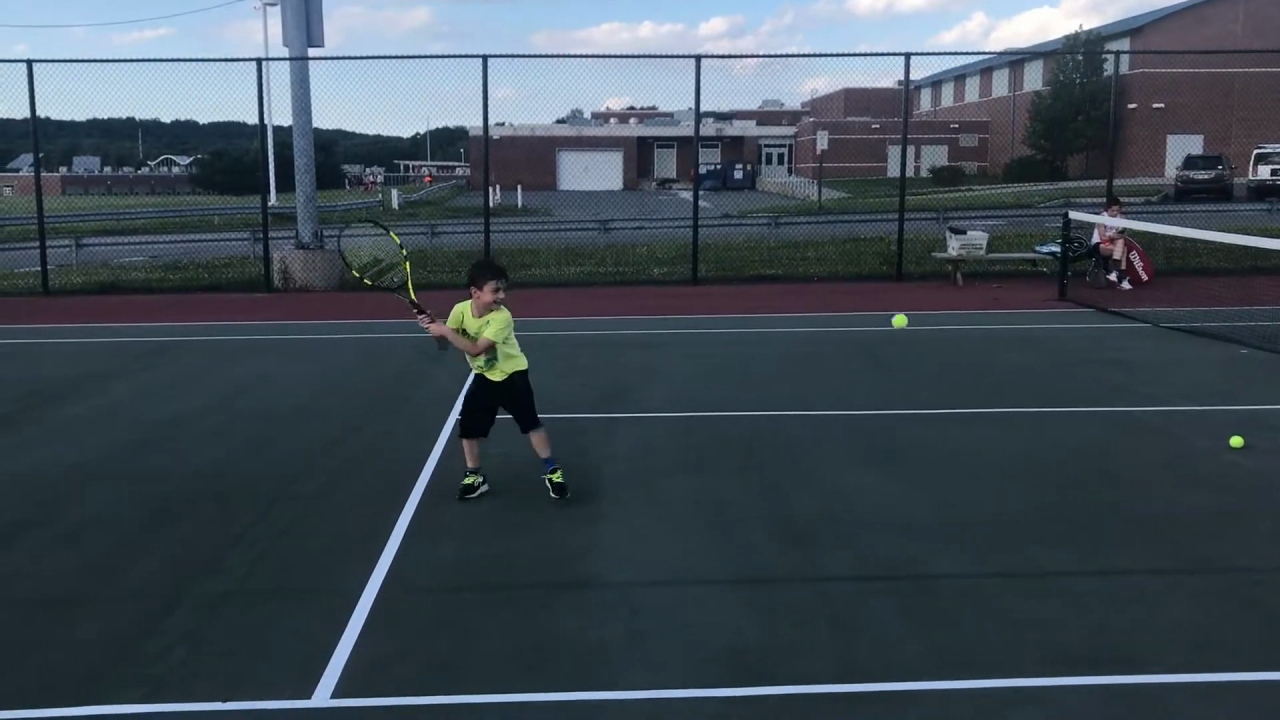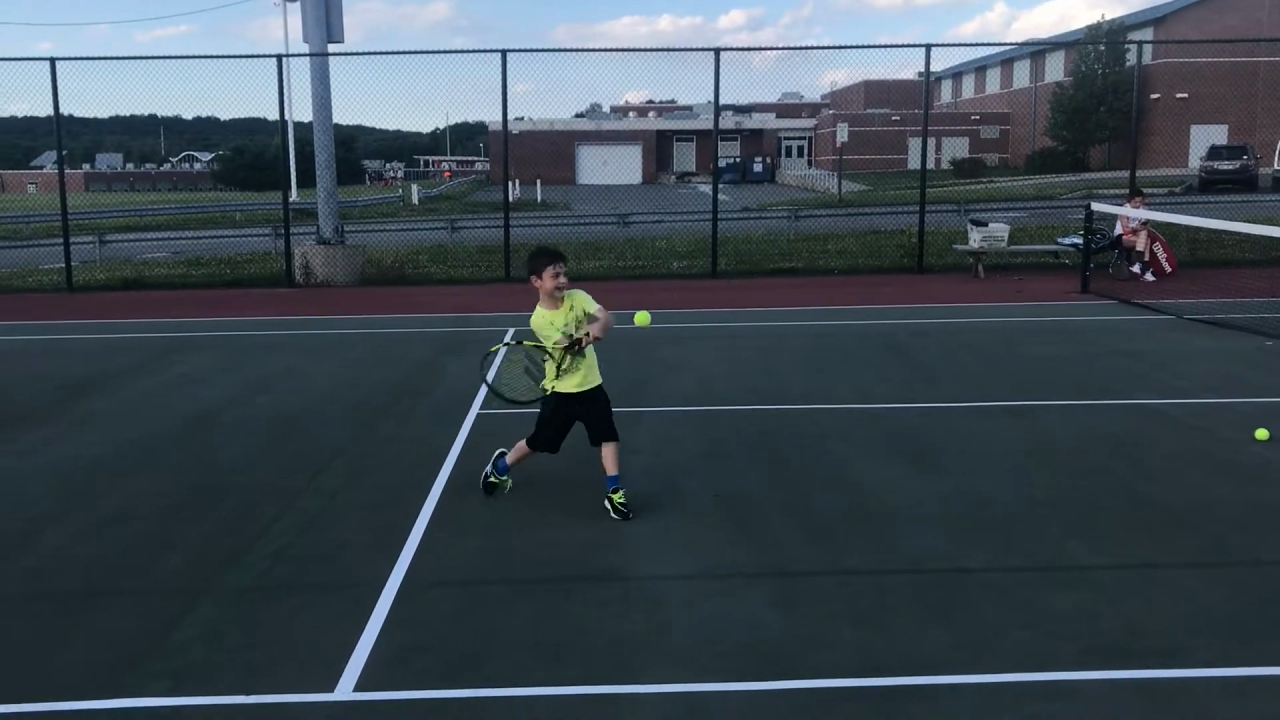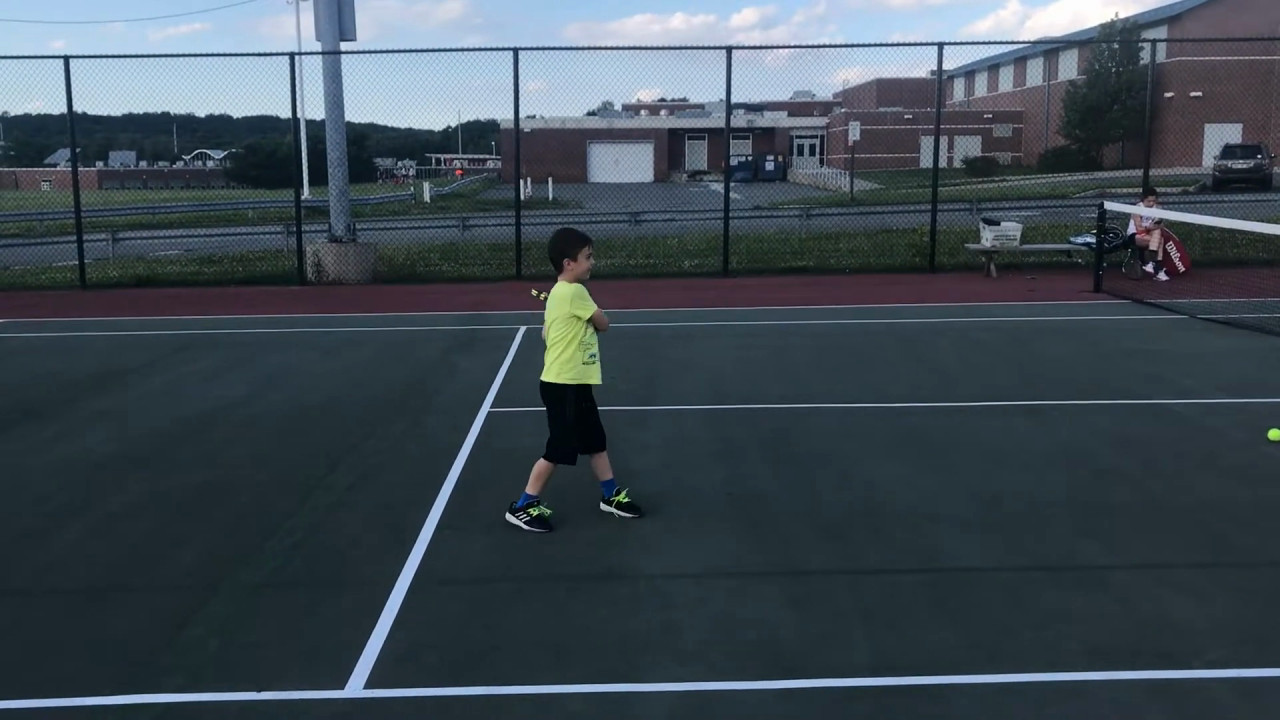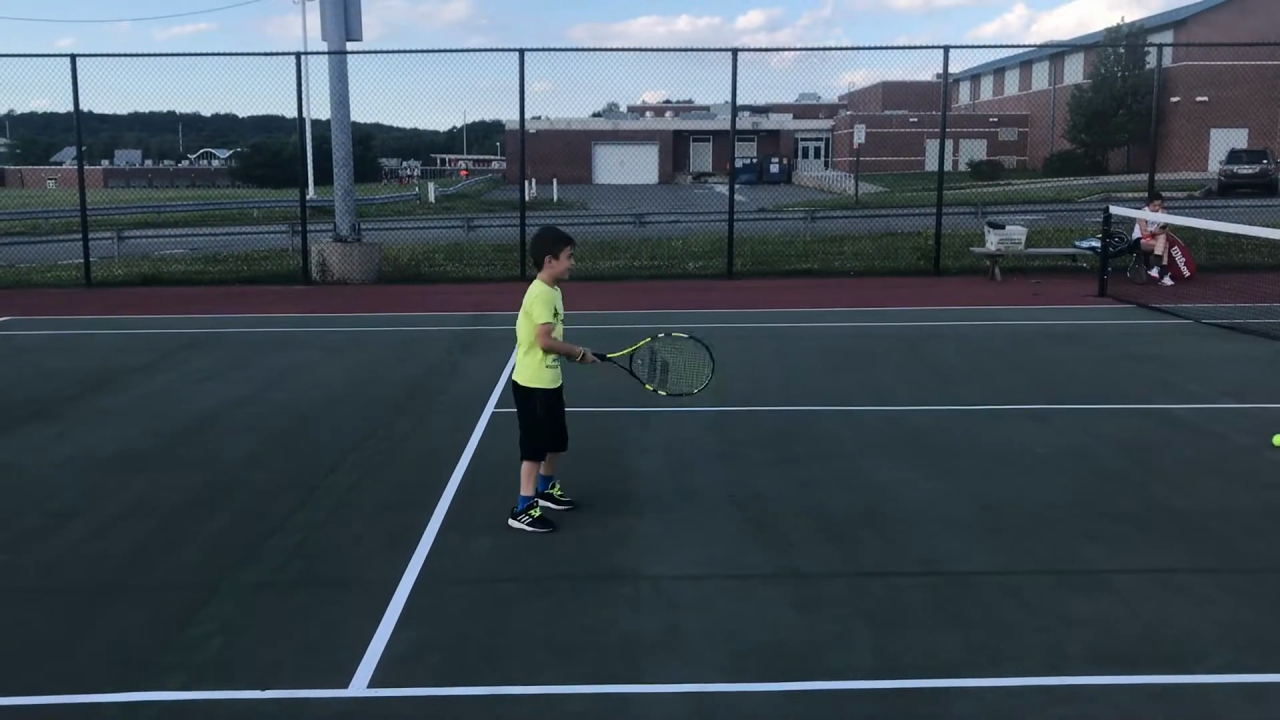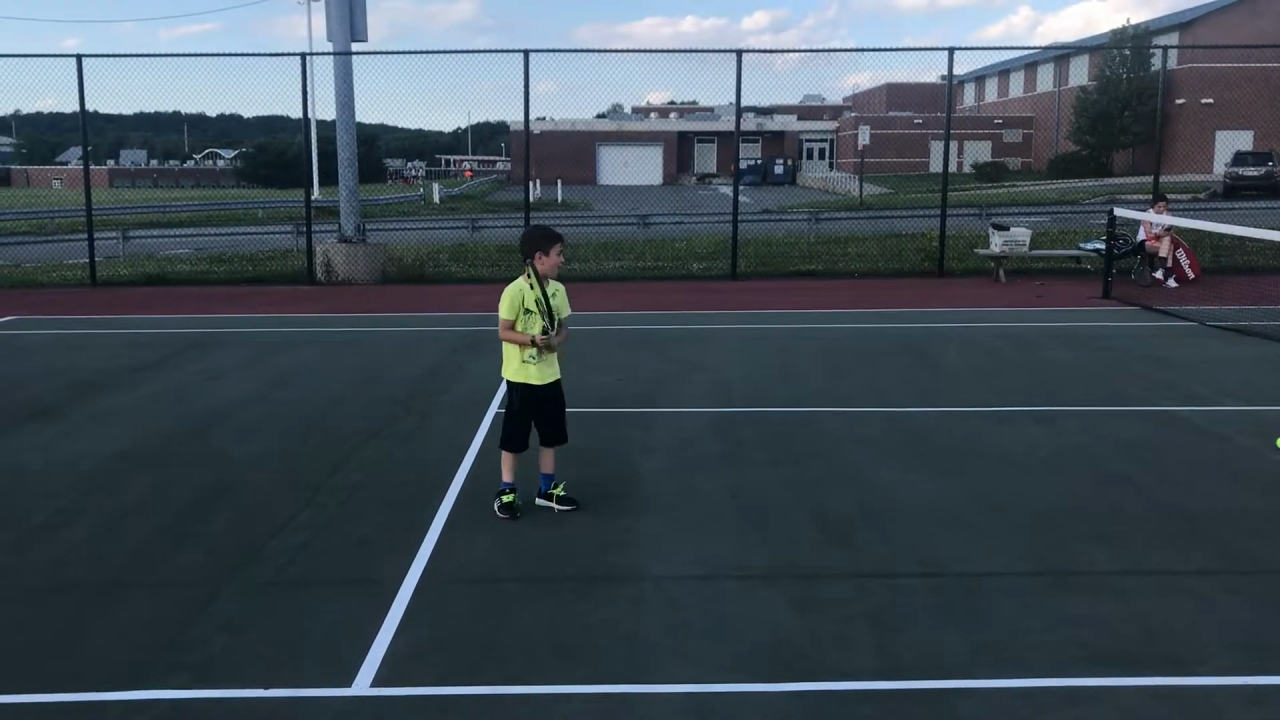
dt=0.4s
person 1, frame 1
left shoulder: (501, 317)
right shoulder: (460, 310)
left elbow: (475, 349)
right elbow: (449, 340)
left wrist: (445, 331)
right wrist: (435, 327)
left hip: (512, 373)
right hip: (483, 376)
left knee: (531, 423)
right knee: (469, 426)
left ankle: (551, 471)
right ankle: (474, 475)
person 1, frame 2
left shoulder: (578, 297)
right shoulder: (539, 319)
left elbow: (605, 318)
right elbow: (567, 346)
left wrist: (596, 328)
right wrist: (582, 338)
left hip: (589, 384)
right hip: (559, 389)
left knee: (608, 435)
right knee: (539, 441)
left ankle: (614, 492)
right ankle: (501, 466)
person 1, frame 3
left shoulder: (560, 292)
right shoulder: (574, 292)
left elbow: (547, 332)
right elbow: (602, 323)
right wrist: (600, 315)
left hip: (576, 382)
right hip: (562, 385)
left knee: (595, 441)
right knee: (559, 449)
left ankle: (611, 494)
right ankle: (525, 506)
person 1, frame 4
left shoulder: (552, 291)
right shoulder: (541, 294)
right elbow: (544, 341)
left wrist: (570, 351)
right wrist: (579, 352)
left hip: (549, 381)
right hip: (532, 384)
left knee: (556, 440)
right knee: (534, 445)
left ankle: (545, 489)
right ankle: (523, 509)
person 1, frame 5
left shoulder: (557, 289)
right shoulder: (514, 291)
right elbow: (504, 332)
left wrist: (555, 341)
right wrist: (532, 340)
left hip: (549, 376)
right hip: (521, 378)
left knee: (551, 435)
right knee: (514, 437)
left ankle: (548, 489)
right ankle: (506, 491)
